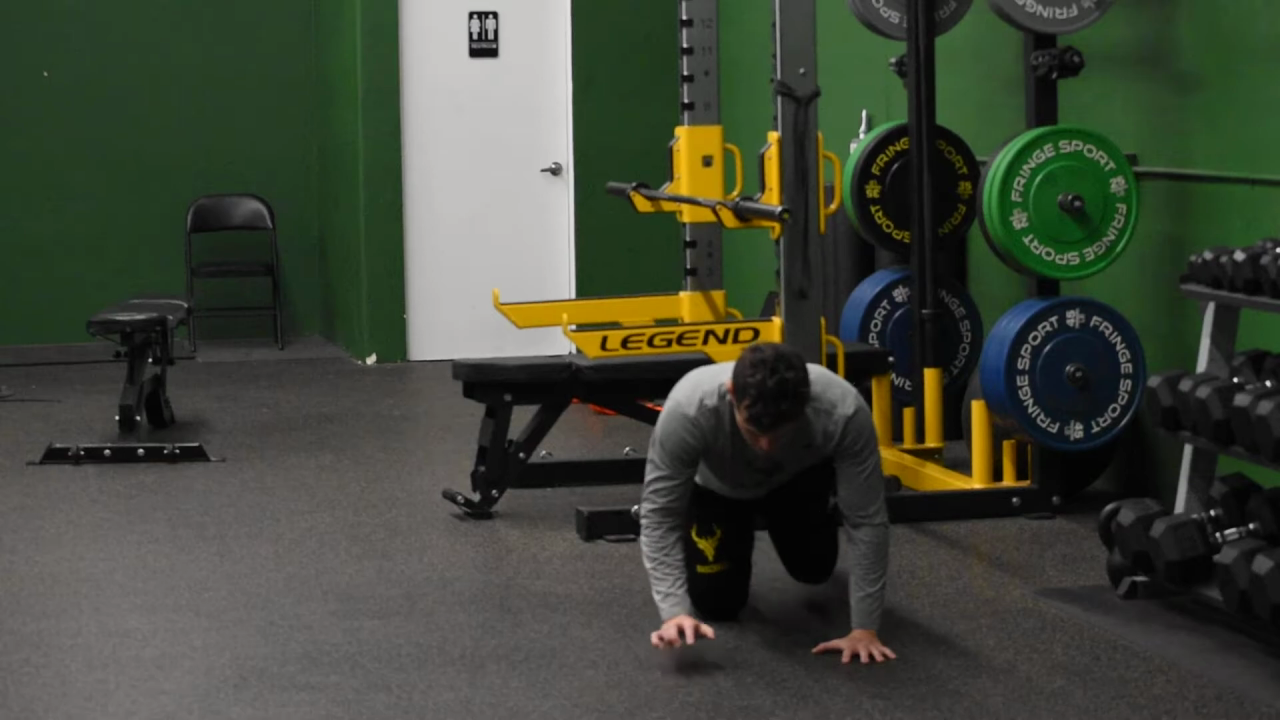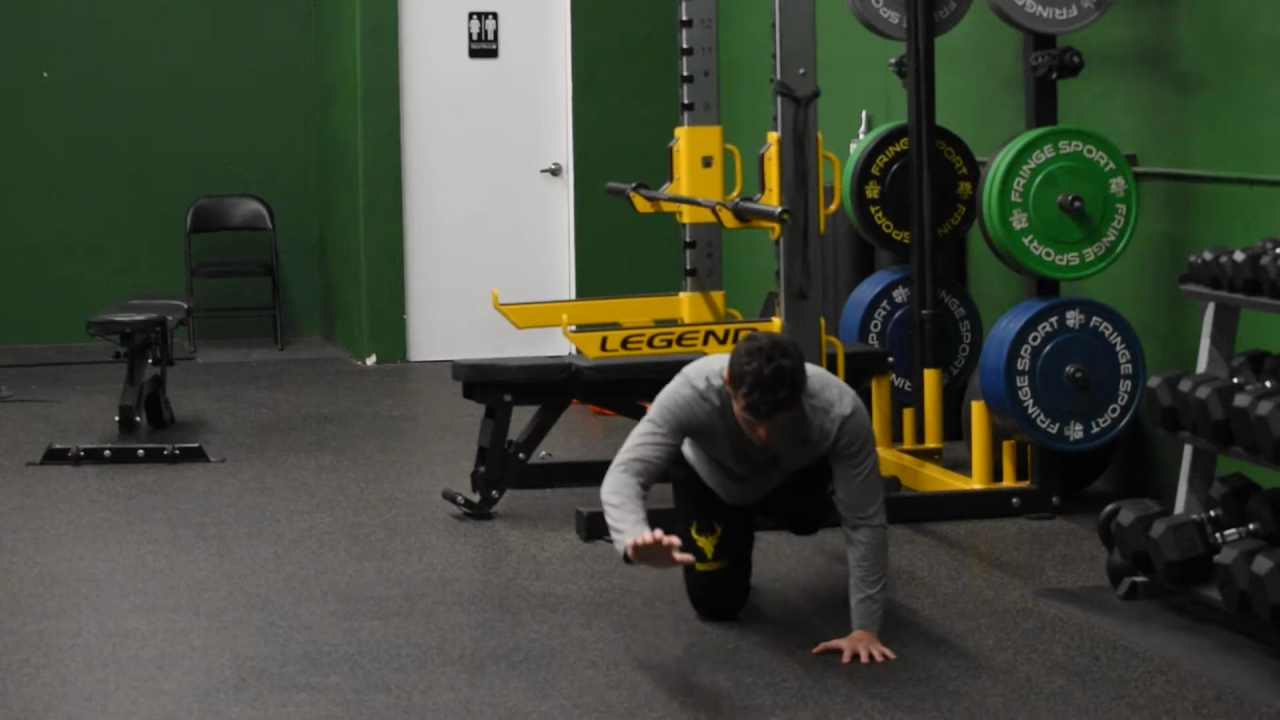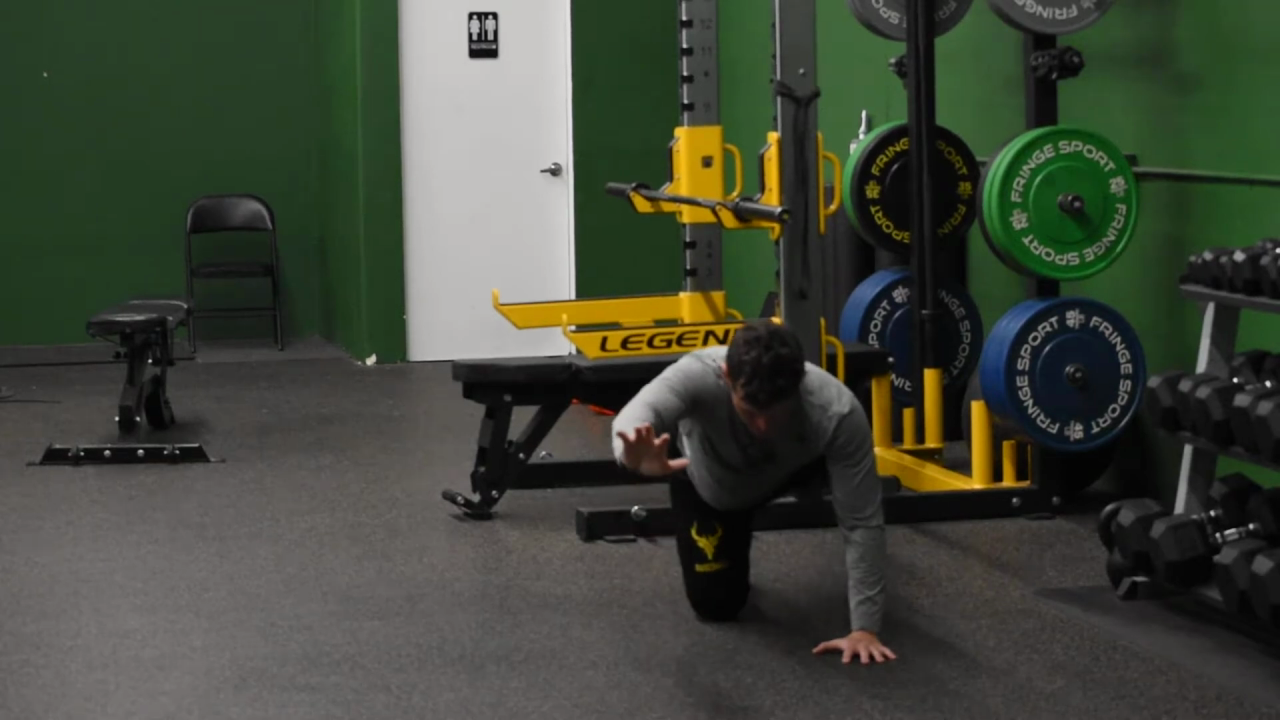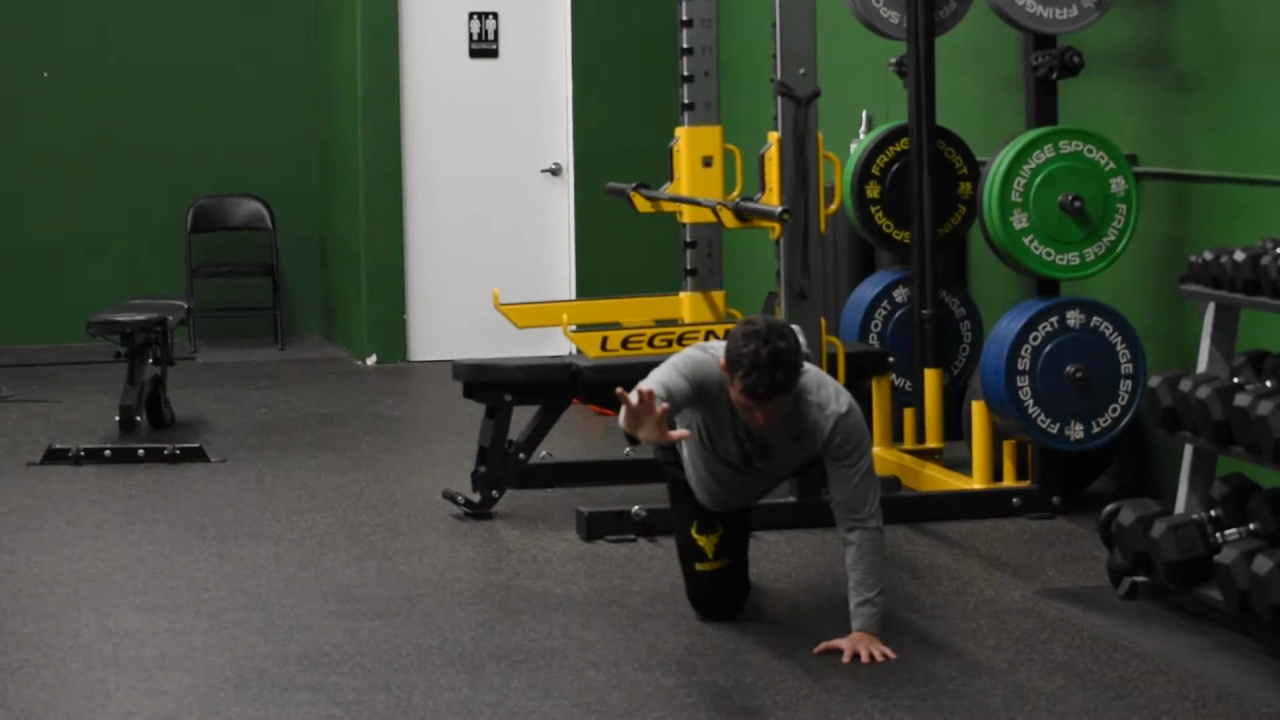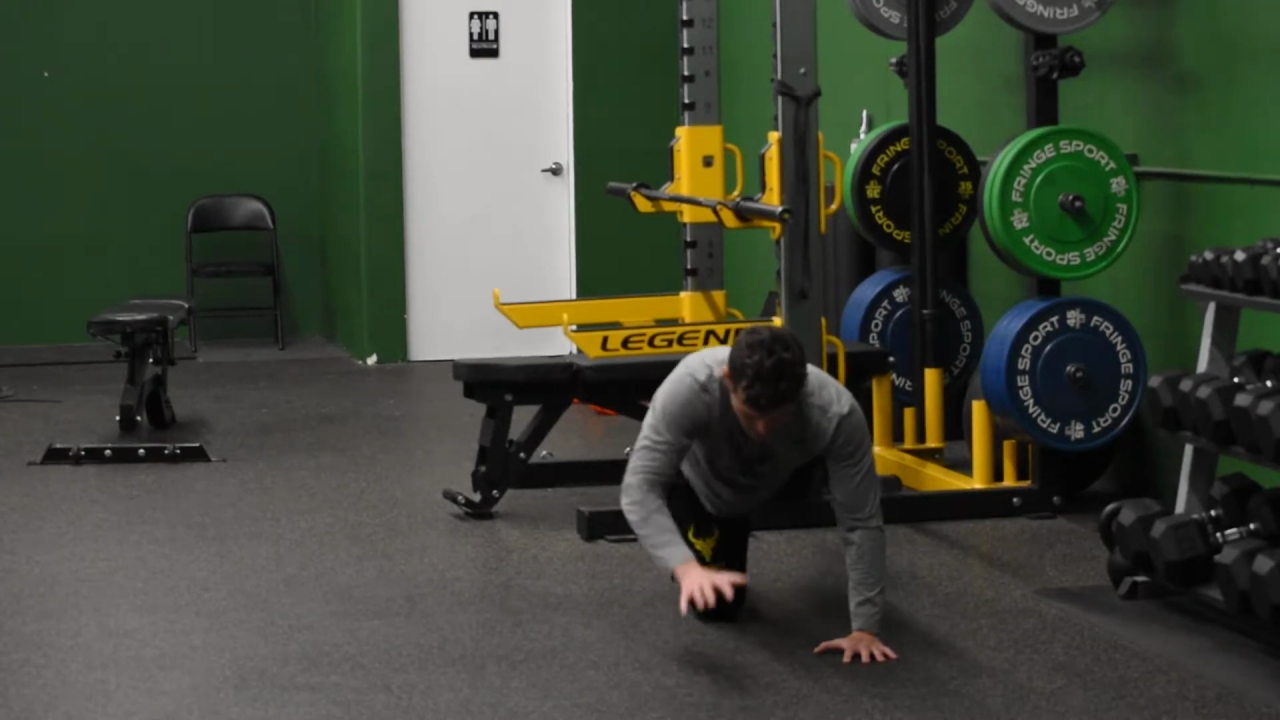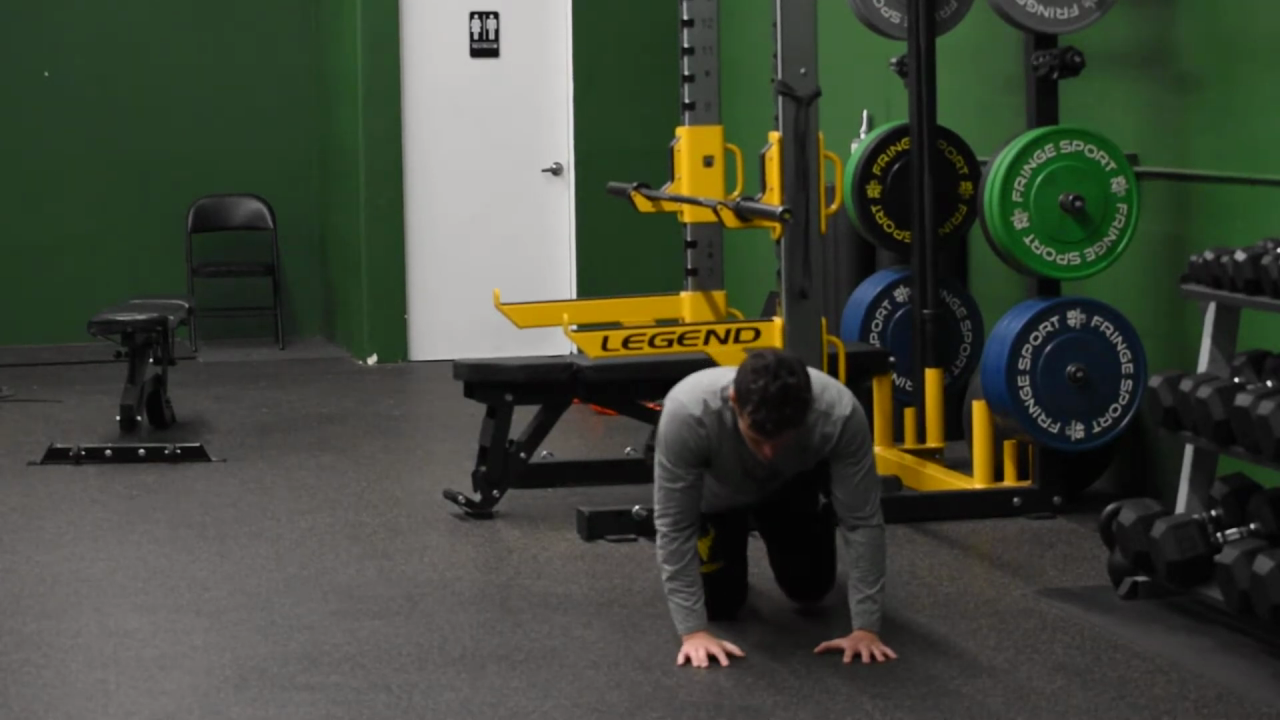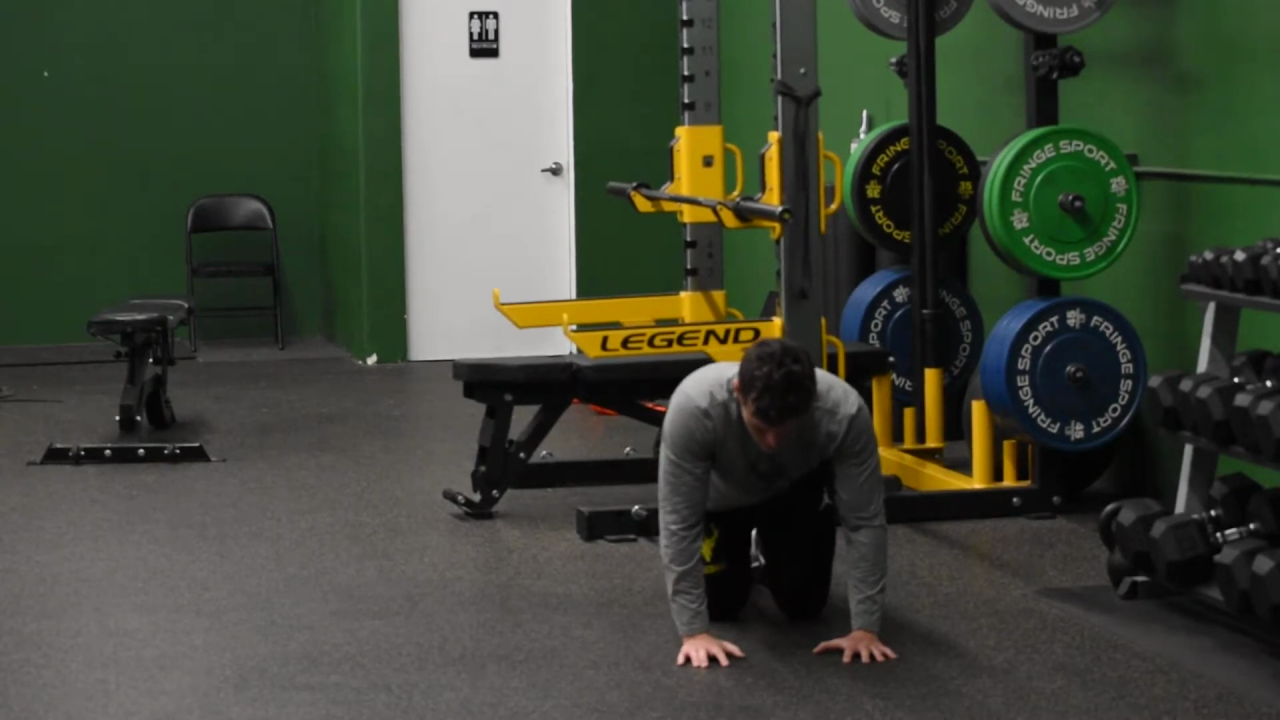
dt=0.4s
person 1, frame 1
left shoulder: (843, 412)
right shoulder: (689, 409)
left elbow: (867, 521)
right elbow: (658, 514)
left wrist: (864, 628)
right wrist: (675, 608)
left knee: (812, 570)
right knee: (718, 602)
person 1, frame 2
left shoulder: (840, 413)
right shoulder: (694, 391)
left elbow: (865, 521)
right elbow: (625, 469)
left wrist: (865, 628)
right wrist: (632, 539)
right hip: (708, 474)
left knee: (807, 521)
right knee: (716, 603)
person 1, frame 3
left shoulder: (837, 412)
right shoulder: (699, 375)
left elbow: (863, 521)
right elbow: (637, 416)
left wrist: (865, 628)
right wrist: (634, 457)
left hip: (788, 469)
right hip: (706, 474)
right knee: (716, 603)
person 1, frame 4
left shoulder: (834, 412)
right shoulder: (702, 366)
left elbow: (861, 523)
right elbow: (647, 396)
left wrist: (865, 628)
right wrist: (639, 425)
left hip: (782, 464)
right hip: (701, 469)
right knee: (717, 603)
person 1, frame 5
left shoulder: (836, 412)
right shoulder: (692, 385)
left elbow: (861, 522)
right elbow: (640, 489)
left wrist: (864, 628)
right wrist: (684, 567)
left hip: (782, 472)
right hip: (700, 480)
right knee: (718, 603)
person 1, frame 6
left shoulder: (839, 414)
right shoulder: (688, 413)
left elbow: (862, 521)
right elbow: (674, 527)
left wrist: (865, 628)
right wrist: (692, 630)
left knee: (809, 587)
right knee: (720, 603)
person 1, frame 7
left shoulder: (844, 413)
right shoulder: (694, 406)
left elbow: (864, 522)
right elbow: (679, 523)
left wrist: (865, 628)
right wrist: (693, 631)
right hip: (718, 493)
left knee: (803, 604)
right knee: (721, 605)
left ankle: (768, 552)
